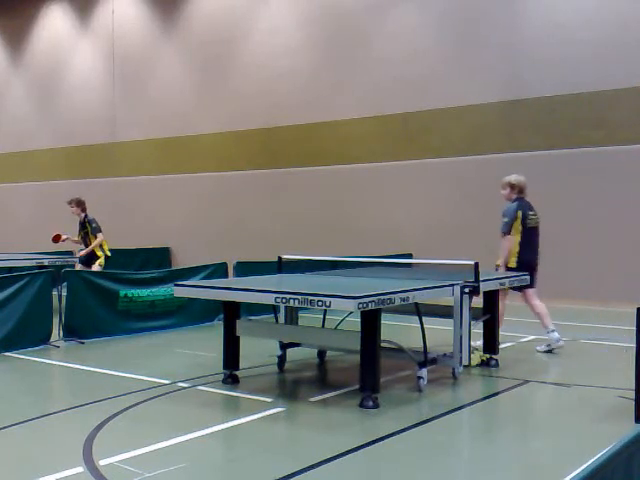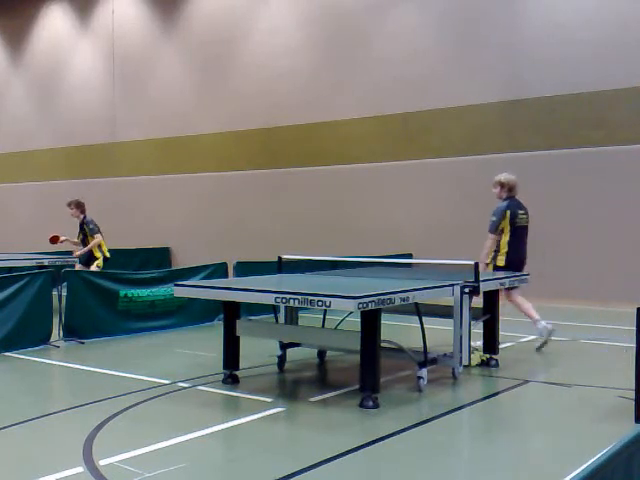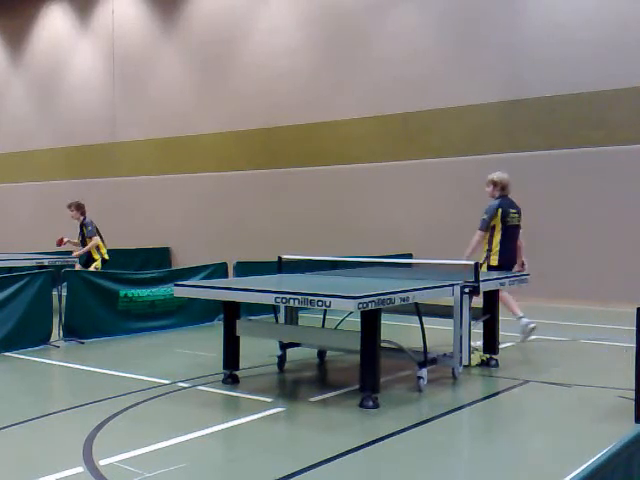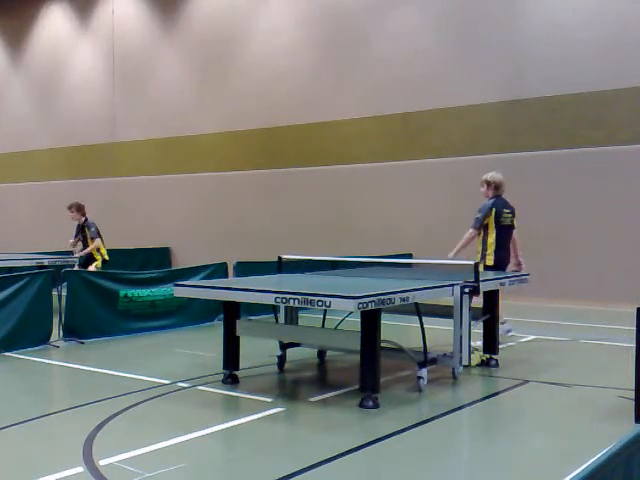
dt=0.1s
person 1, frame 1
left shoulder: (512, 209)
right shoulder: (530, 209)
left elbow: (507, 239)
left wrist: (500, 264)
left hip: (513, 261)
right hip: (530, 261)
left knee: (499, 297)
right knee: (532, 298)
right ankle: (553, 335)
person 1, frame 2
left shoulder: (502, 208)
right shoulder: (522, 208)
left elbow: (492, 238)
left wrist: (482, 262)
left hip: (502, 260)
right hip: (518, 260)
right knee: (514, 296)
right ankle: (541, 325)
person 1, frame 3
left shoulder: (494, 206)
right shoulder: (515, 207)
left elbow: (481, 234)
right elbow: (517, 236)
left wrist: (466, 257)
right wrist: (521, 258)
left hip: (495, 258)
right hip: (510, 258)
right knee: (499, 293)
right ankle: (523, 320)
person 1, frame 4
left shoulder: (488, 206)
right shoulder: (509, 207)
left elbow: (473, 233)
right elbow: (513, 235)
left wrist: (453, 253)
right wrist: (517, 257)
left hip: (490, 258)
right hip: (503, 258)
right ankle: (502, 326)
